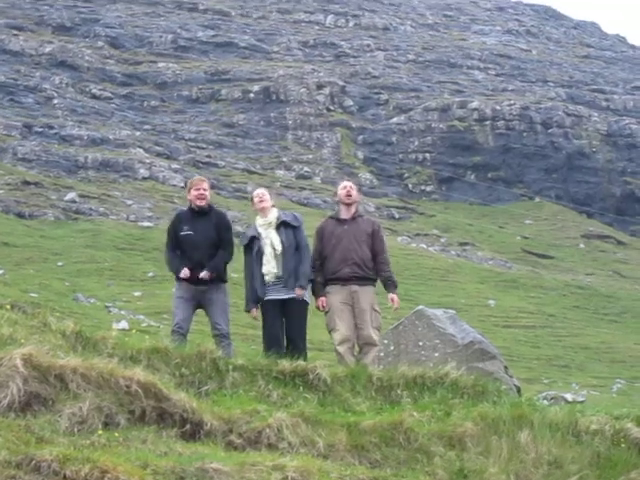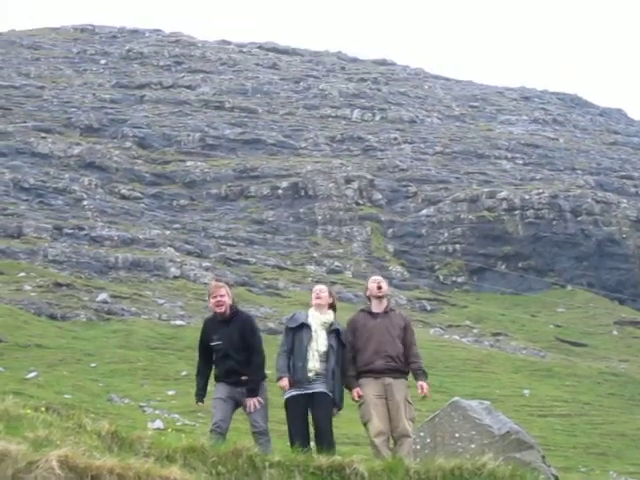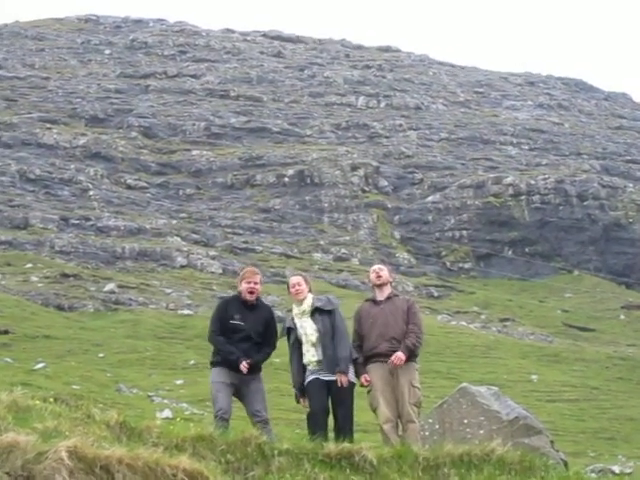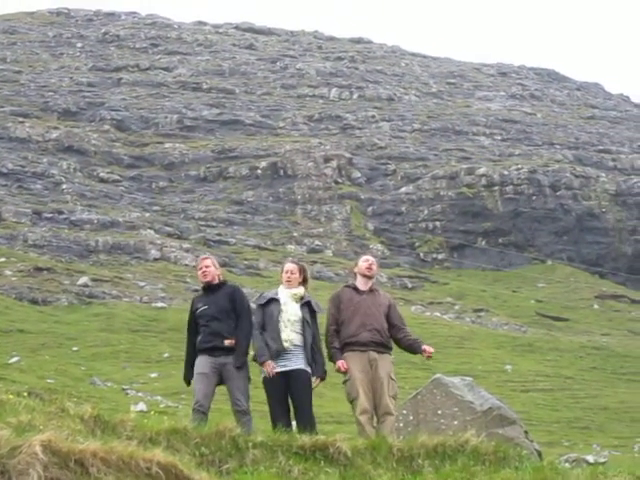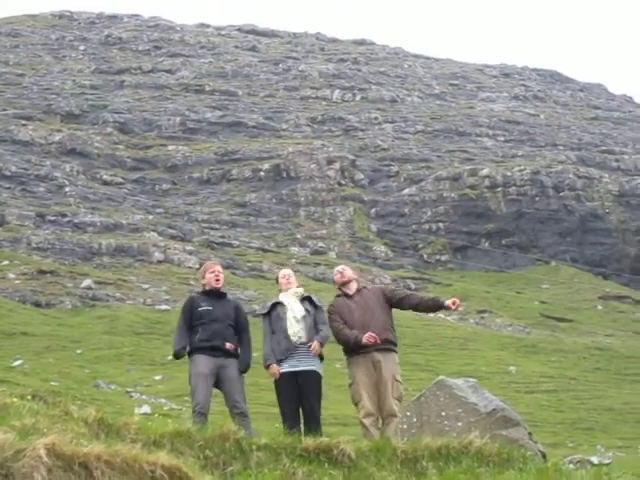
dt=1s
person 1, frame 1
left shoulder: (371, 225)
right shoulder: (325, 227)
left elbow: (381, 260)
right elbow: (317, 262)
left wrist: (391, 288)
right wrist: (318, 292)
left hip: (364, 288)
right hip: (335, 289)
left knee: (369, 338)
right knee: (342, 339)
person 1, frame 2
left shoulder: (401, 319)
right shoulder: (356, 320)
left elbow: (411, 351)
right elbow: (348, 354)
left wrist: (420, 377)
right wrist: (352, 383)
left hip: (397, 380)
right hip: (369, 381)
left knee: (403, 431)
right knee: (377, 432)
person 1, frame 3
left shoulder: (406, 303)
right shoulder: (363, 310)
left elbow: (416, 332)
right elbow: (357, 344)
left wrist: (405, 351)
right wrist: (360, 370)
left hip: (404, 365)
right hip: (376, 366)
left knee: (409, 415)
right knee: (385, 418)
person 1, frame 4
left shoulder: (385, 299)
right shoulder: (340, 296)
left elbow: (398, 330)
right elbow: (331, 330)
left wrist: (419, 347)
right wrist: (336, 356)
left hip: (382, 356)
right hip: (354, 356)
left knee: (386, 407)
right knee: (362, 408)
person 1, frame 5
left shoulder: (379, 292)
right shoulder: (336, 305)
left elbow: (408, 299)
right elbow: (340, 332)
left wrist: (441, 303)
right wrist: (360, 338)
left hip: (387, 355)
right hip: (359, 359)
left knee: (391, 408)
right knee: (367, 411)
person 2, frame 1
left shoulder: (219, 217)
right shoulder: (180, 218)
left elbow: (227, 249)
right elbow: (172, 249)
left wrist: (212, 271)
right wrist: (178, 268)
left hip: (214, 284)
right hip: (186, 283)
left knee: (221, 331)
right knee: (179, 328)
person 2, frame 2
left shoulder: (245, 320)
right shoulder: (209, 325)
left elbow: (257, 355)
right elbow: (204, 360)
left wrist: (252, 390)
right wrist: (200, 392)
left hip: (252, 384)
right hip: (224, 384)
left knee: (260, 428)
right knee: (218, 427)
person 2, frame 3
left shoulder: (266, 311)
right shoulder: (226, 304)
left elbow: (270, 344)
right elbow: (214, 336)
left wrist: (253, 362)
right wrist: (237, 359)
left hip: (251, 373)
right hip: (223, 369)
left knee: (260, 417)
right knee: (222, 413)
person 2, frame 4
left shoulder: (233, 291)
right shoulder: (197, 300)
left elbow: (246, 322)
right elbow: (192, 335)
left wrist: (241, 352)
right wrist: (187, 368)
left hip: (233, 356)
right hip: (206, 357)
left knee: (241, 406)
right knee: (199, 405)
person 2, frame 5
left shoulder: (233, 305)
right shoulder: (194, 301)
left elbow: (243, 333)
right elbow: (183, 327)
left wrist: (246, 358)
right wrist: (179, 347)
left hip: (229, 359)
right hip: (202, 357)
left knee: (239, 408)
right knee: (200, 407)
person 3, frame 1
left shoulder: (290, 221)
right shoulder: (252, 234)
left elbow: (304, 250)
right elbow: (250, 269)
left wrist: (302, 282)
right wrist: (251, 302)
left hip: (294, 290)
right hip: (269, 293)
left knee: (296, 337)
right knee: (272, 337)
person 3, frame 2
left shoulder: (336, 329)
right shoulder: (297, 321)
left elbow: (338, 364)
right elbow: (284, 351)
left wrist: (337, 398)
right wrist: (283, 375)
left hip: (321, 387)
right hip: (296, 386)
left knee: (324, 429)
right knee: (297, 435)
person 3, frame 3
left shoulder: (327, 304)
right shoulder: (292, 322)
left elbow: (341, 335)
right elbow: (295, 357)
left wrist: (343, 367)
right wrist: (299, 389)
left hip: (338, 370)
right hip: (314, 373)
left knee: (343, 418)
right knee: (317, 413)
person 3, frame 4
left shoulder: (307, 303)
right shoulder: (267, 299)
left elbow: (314, 337)
right elbow: (257, 330)
left wrist: (319, 370)
right wrist: (263, 357)
left hip: (299, 360)
right hip: (274, 361)
left knee: (304, 408)
right knee: (278, 413)
person 3, frame 5
left shoulder: (312, 302)
right shoulder: (272, 308)
left elbow: (323, 325)
right elbow: (268, 337)
left wrist: (320, 339)
right wrist: (270, 361)
left hip: (309, 360)
right hip: (284, 362)
left knee: (312, 409)
right knee: (288, 412)
